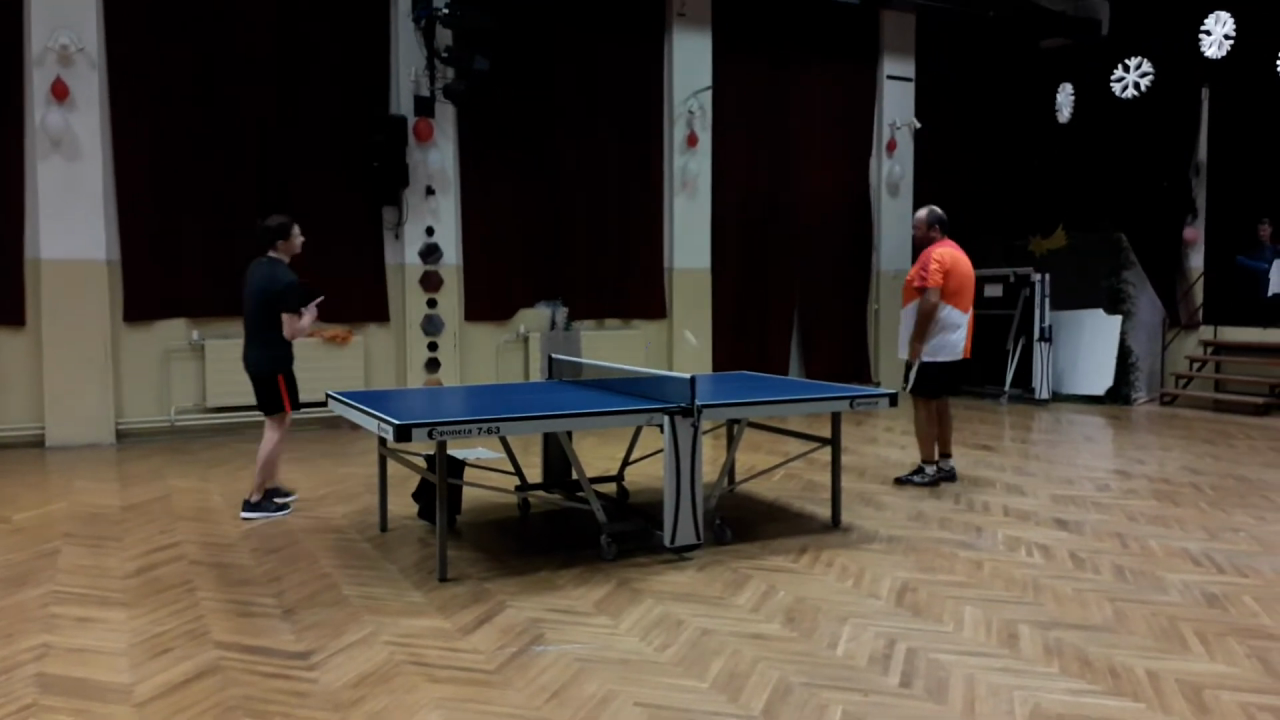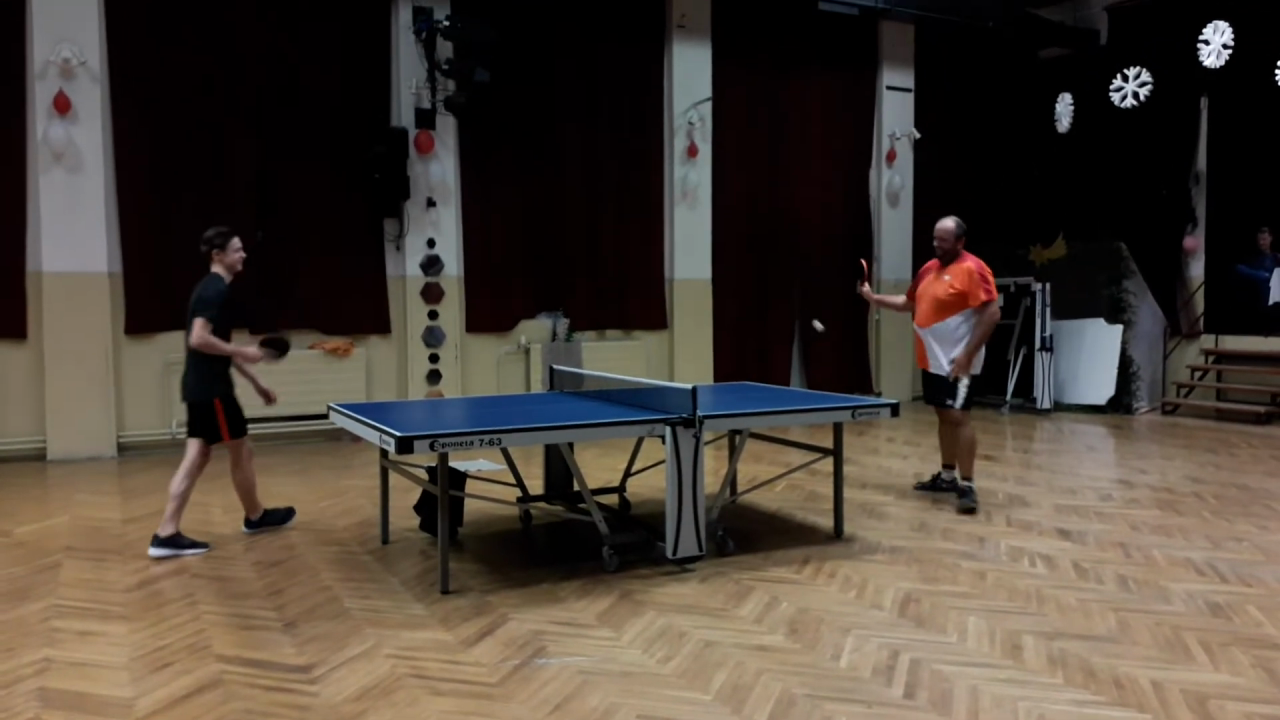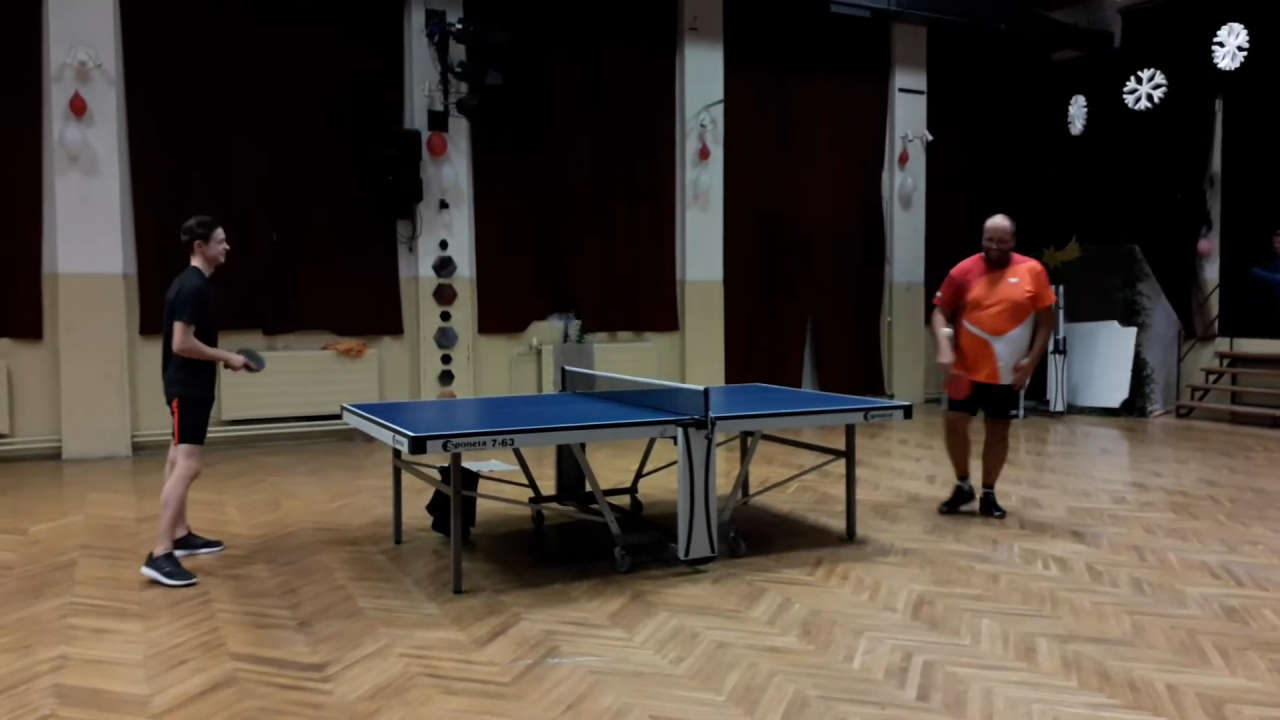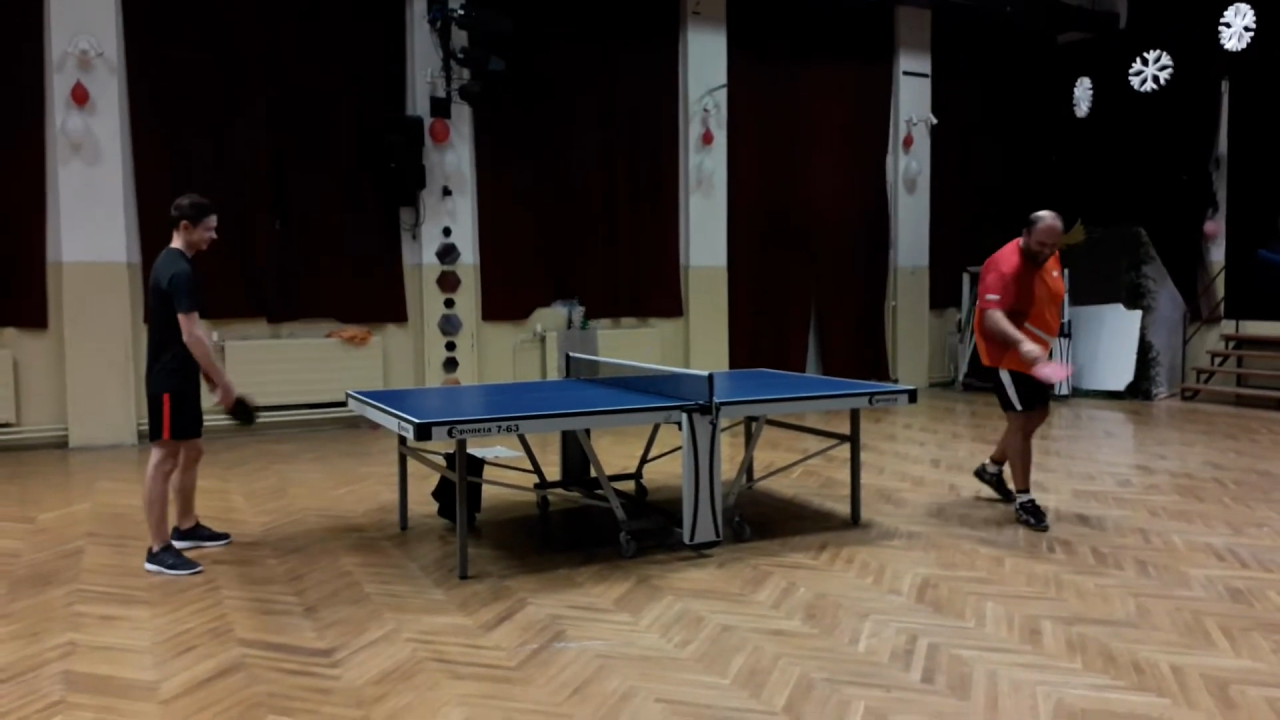
dt=0.5s
person 1, frame 1
left shoulder: (255, 269)
right shoulder: (287, 280)
right elbow: (290, 332)
right wrist: (307, 319)
left hip: (255, 358)
right hip: (273, 362)
left knee: (274, 423)
right knee: (278, 427)
left ankle: (269, 486)
right ankle: (256, 500)
person 1, frame 2
left shoulder: (210, 288)
right shoulder: (216, 290)
right elbow: (198, 339)
left wrist: (256, 383)
right wrist: (245, 352)
left hip: (199, 386)
right hip: (211, 388)
left knee: (195, 458)
right knee: (240, 452)
left ankle: (166, 534)
right ankle: (255, 516)
person 1, frame 3
left shoulder: (194, 283)
right shoulder: (192, 286)
right elbow: (182, 344)
right wrist: (227, 358)
left hip: (192, 388)
right hip: (186, 389)
left knee: (181, 464)
right knee: (187, 467)
left ankle: (179, 536)
right ankle: (160, 555)
person 1, frame 4
left shoulder: (170, 263)
right shoulder: (180, 272)
right elbow: (192, 336)
left wrist: (208, 373)
right wrist: (222, 381)
left hip: (178, 378)
right hip: (170, 381)
left knee: (190, 452)
right knee: (164, 459)
left ankle: (185, 527)
right ankle: (158, 549)
person 2, frame 1
left shoulder: (933, 255)
right shoulder: (955, 254)
left elbow: (930, 302)
left wrist: (915, 343)
left hip: (933, 349)
right hip: (953, 346)
left knee: (922, 404)
right knee: (938, 403)
left ankle: (928, 469)
right ankle: (945, 464)
person 2, frame 2
left shoulder: (973, 269)
right shoulder: (929, 268)
left elbow: (991, 314)
right elbow: (909, 301)
left wrist: (967, 355)
right wrist: (875, 297)
left hip: (956, 362)
right hip: (934, 359)
left knee: (957, 418)
right knee: (944, 416)
left ankle: (966, 487)
right ankle: (947, 475)
person 2, frame 3
left shoulder: (1032, 272)
right shoulder: (963, 272)
left elbow: (1046, 320)
right elbow: (940, 313)
left wrist: (1032, 360)
right wrist: (944, 347)
left hip: (1009, 371)
right hip: (967, 367)
left knee: (999, 430)
right knee: (954, 422)
left ankle: (988, 493)
right ankle: (962, 485)
person 2, frame 4
left shoulder: (1051, 258)
right shoulder: (1006, 266)
right elbow: (992, 315)
left wrist: (1036, 346)
right wrist: (1023, 344)
left hip: (1035, 357)
right hip: (1009, 356)
left knee: (1036, 416)
right knee: (1021, 421)
left ankle: (991, 468)
right ankle: (1023, 501)
